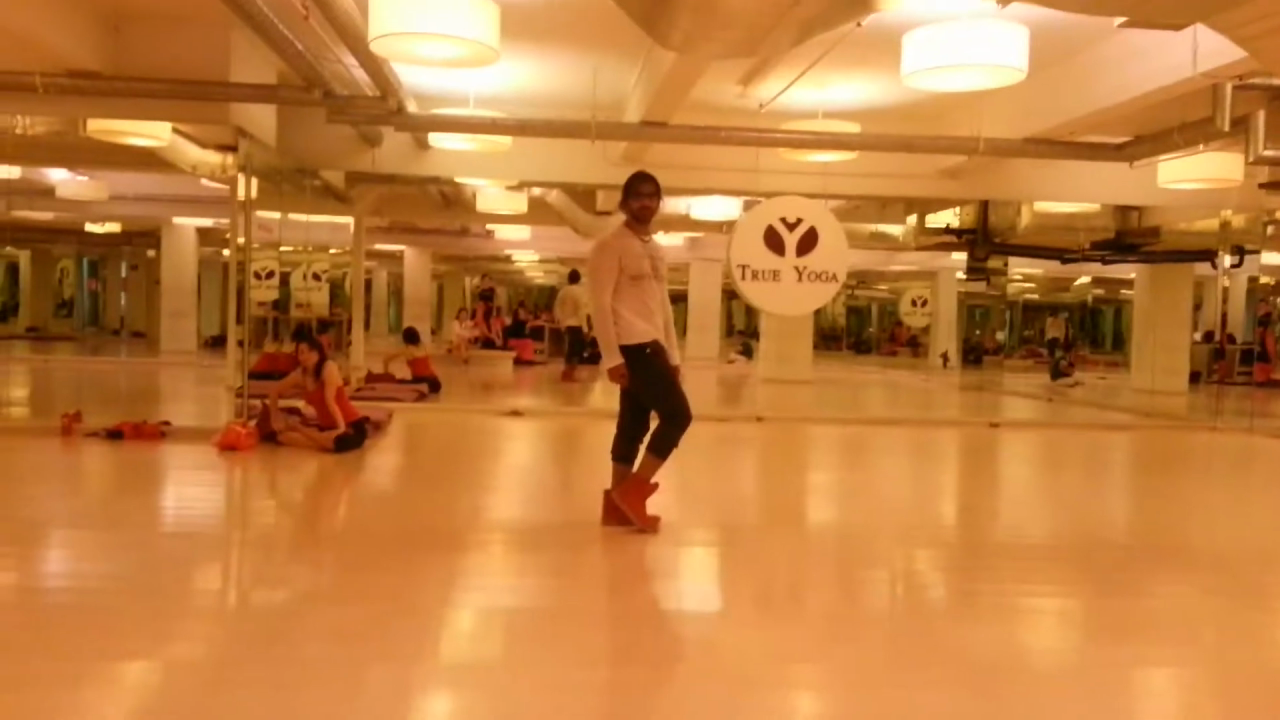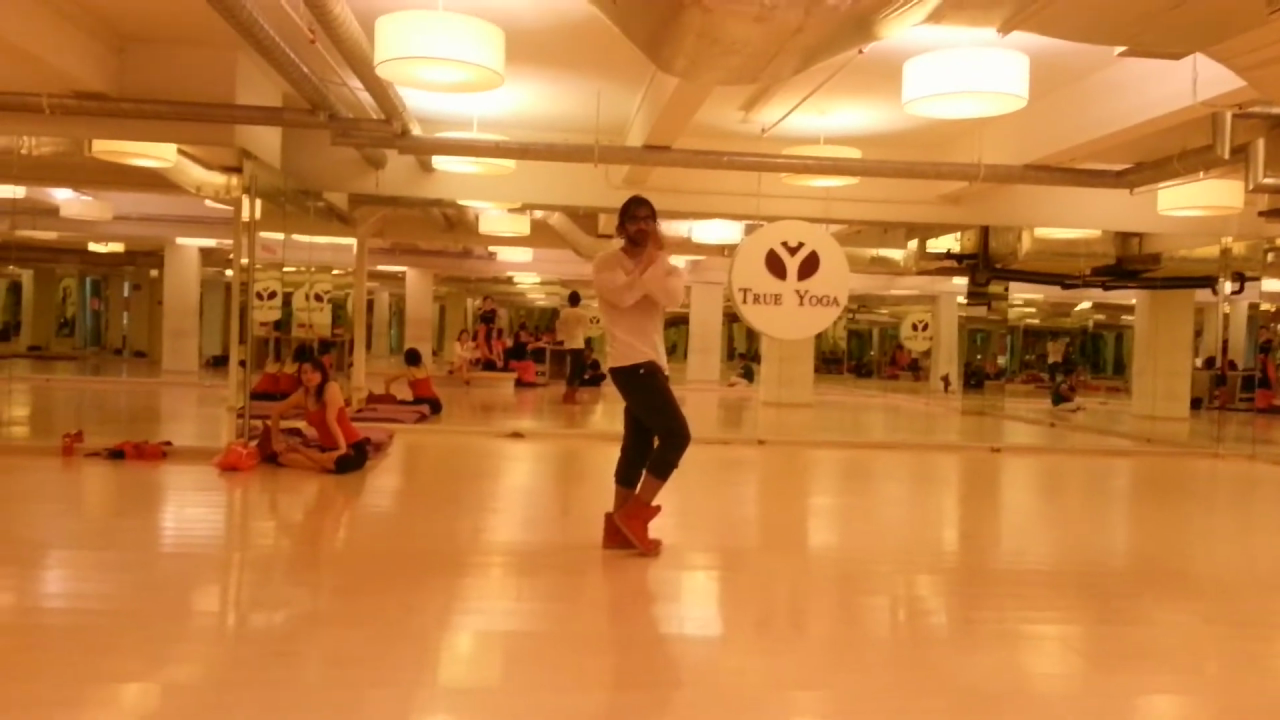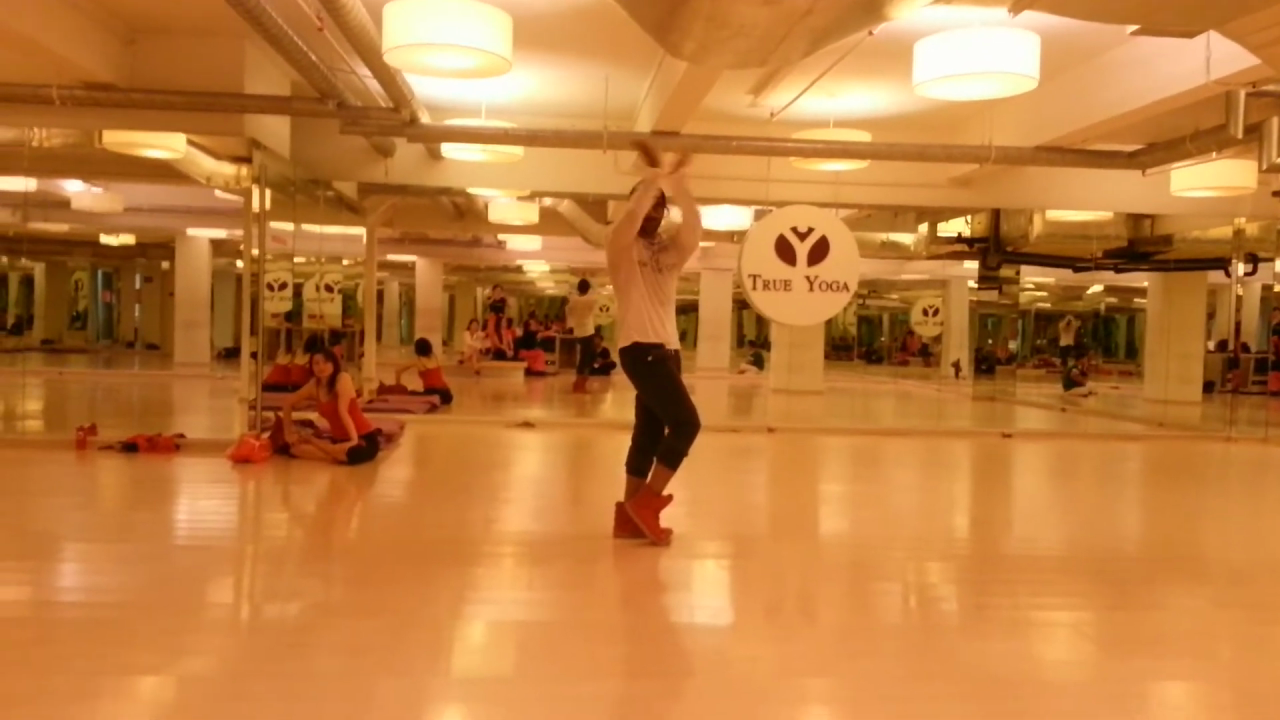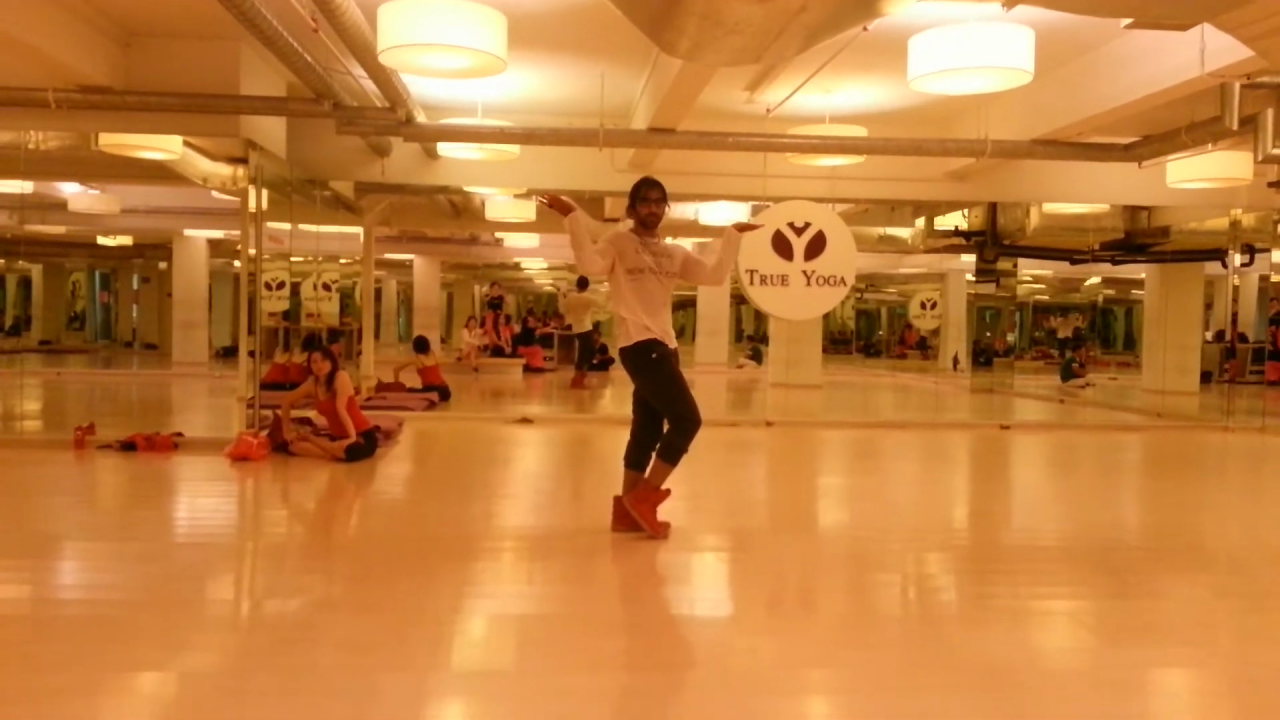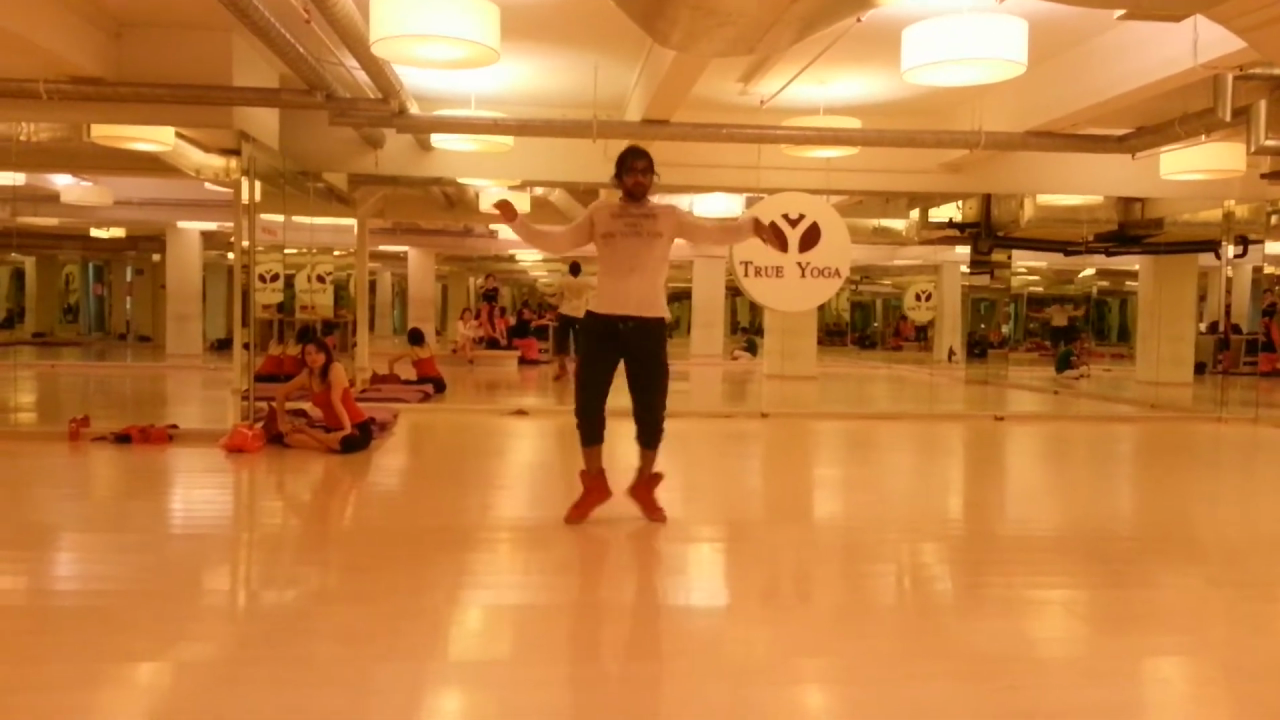
dt=1s
person 1, frame 1
left shoulder: (657, 250)
right shoulder: (610, 245)
right elbow: (601, 303)
left wrist: (672, 355)
right wrist: (611, 357)
left hip: (652, 346)
right hip: (632, 347)
left knee: (634, 424)
right knee: (677, 414)
left ankle: (617, 502)
right ankle: (634, 490)
person 1, frame 2
left shoulder: (667, 269)
right shoulder: (607, 262)
left elbow: (673, 298)
right elbow: (624, 294)
left wrist: (658, 259)
right wrist: (653, 262)
left hip: (653, 364)
right hip: (630, 364)
left knee: (638, 446)
right knee: (676, 434)
left ankle: (618, 525)
right ankle: (635, 512)
person 1, frame 3
left shoulder: (673, 246)
right shoulder: (622, 245)
left elbow: (693, 226)
right elbow: (628, 218)
left wrist: (675, 178)
right wrist: (656, 177)
left hip: (667, 348)
right hip: (640, 348)
left knee: (649, 433)
right knee: (686, 422)
left ankle: (630, 514)
right ankle: (647, 501)
person 1, frame 4
left shoulder: (675, 253)
right shoulder: (617, 241)
left elbow: (716, 276)
right elbow: (589, 265)
left wrist: (733, 235)
right wrist: (573, 217)
left hip: (664, 347)
right hip: (640, 346)
left knee: (648, 429)
right knee: (687, 419)
left ankle: (627, 509)
right ankle: (645, 496)
person 1, frame 5
left shoulder: (668, 215)
right shoulder: (601, 212)
left elbow: (711, 233)
right elbow: (557, 243)
left wrist: (748, 225)
right wrist: (515, 220)
left hip: (648, 320)
right hip: (601, 318)
left knee: (650, 409)
right knee: (588, 401)
left ankle: (644, 484)
right ankle: (594, 484)
